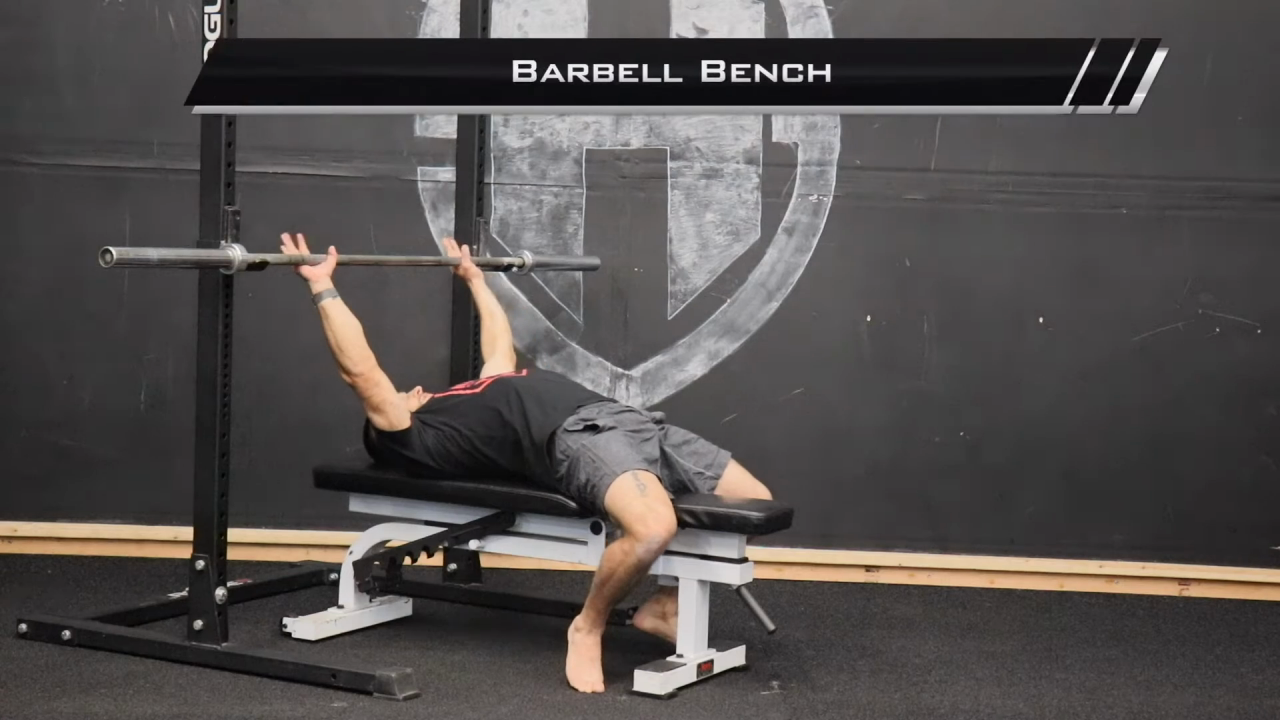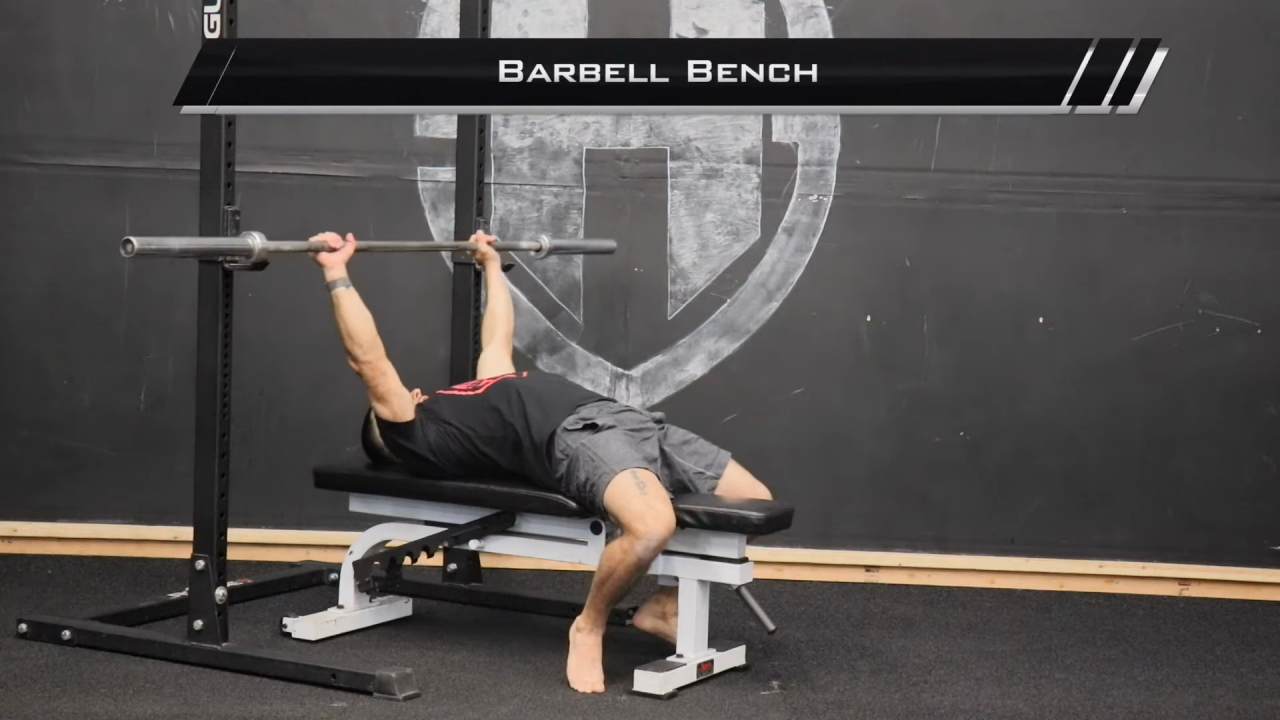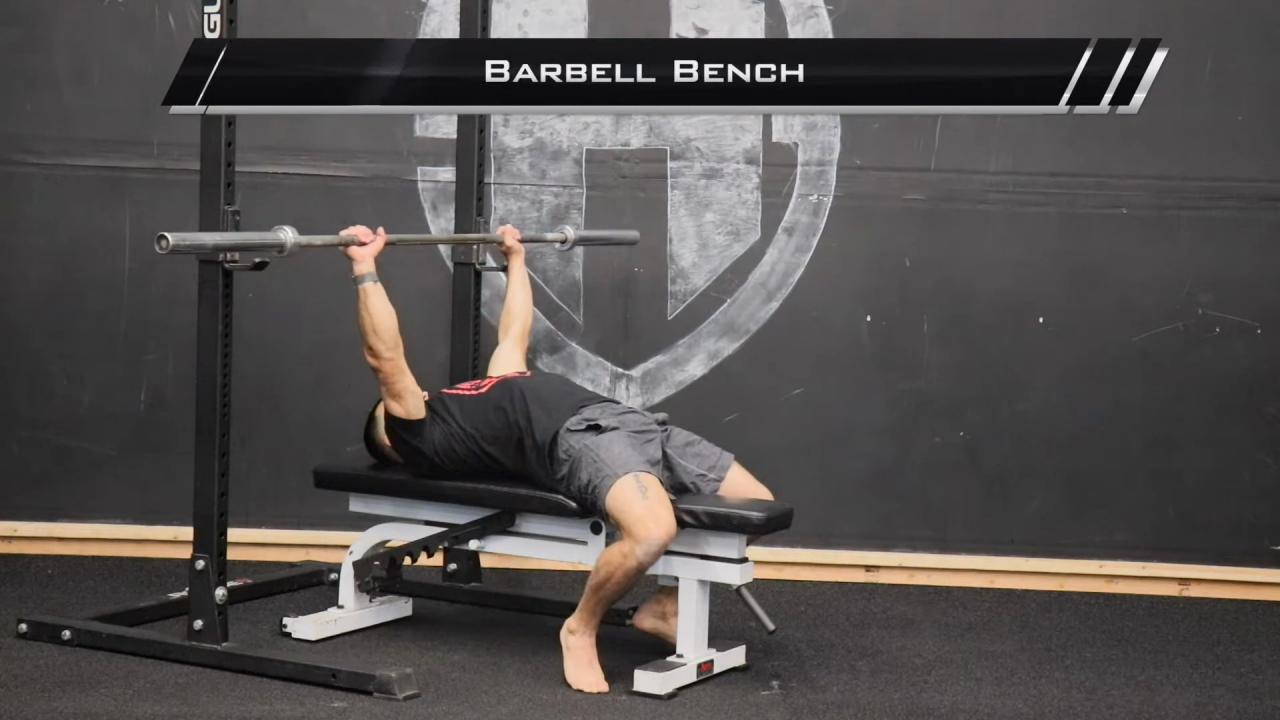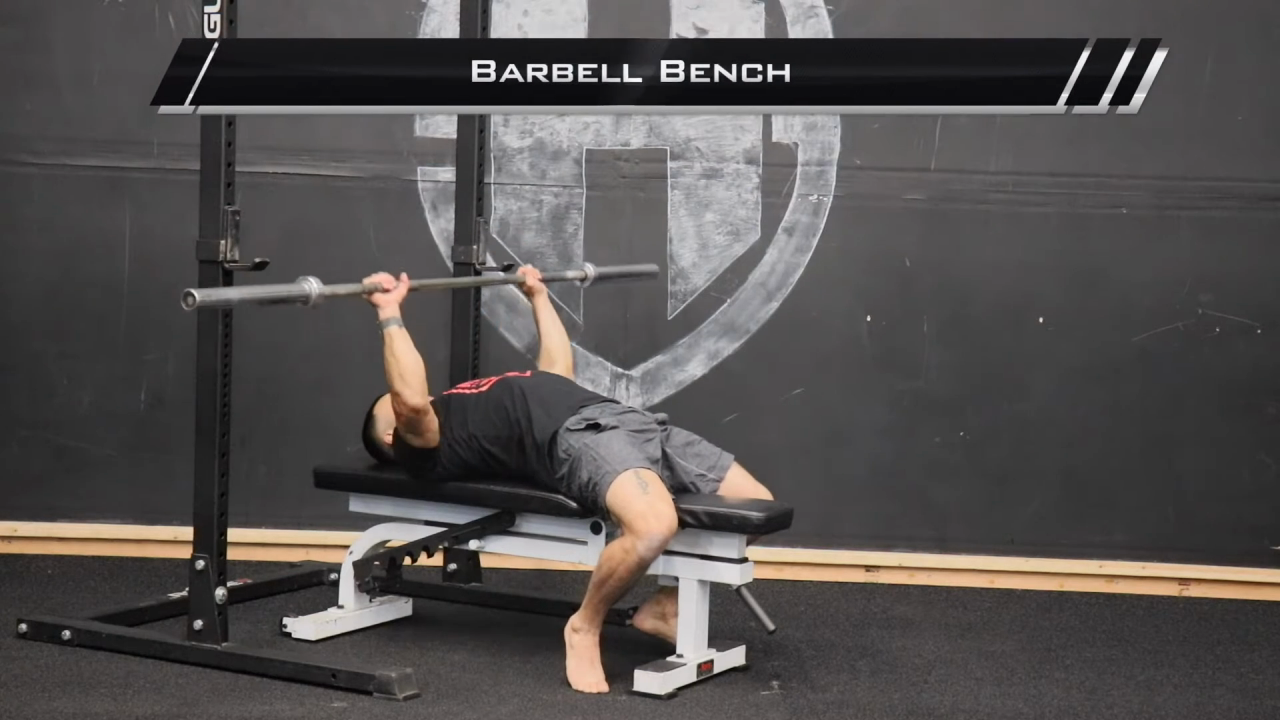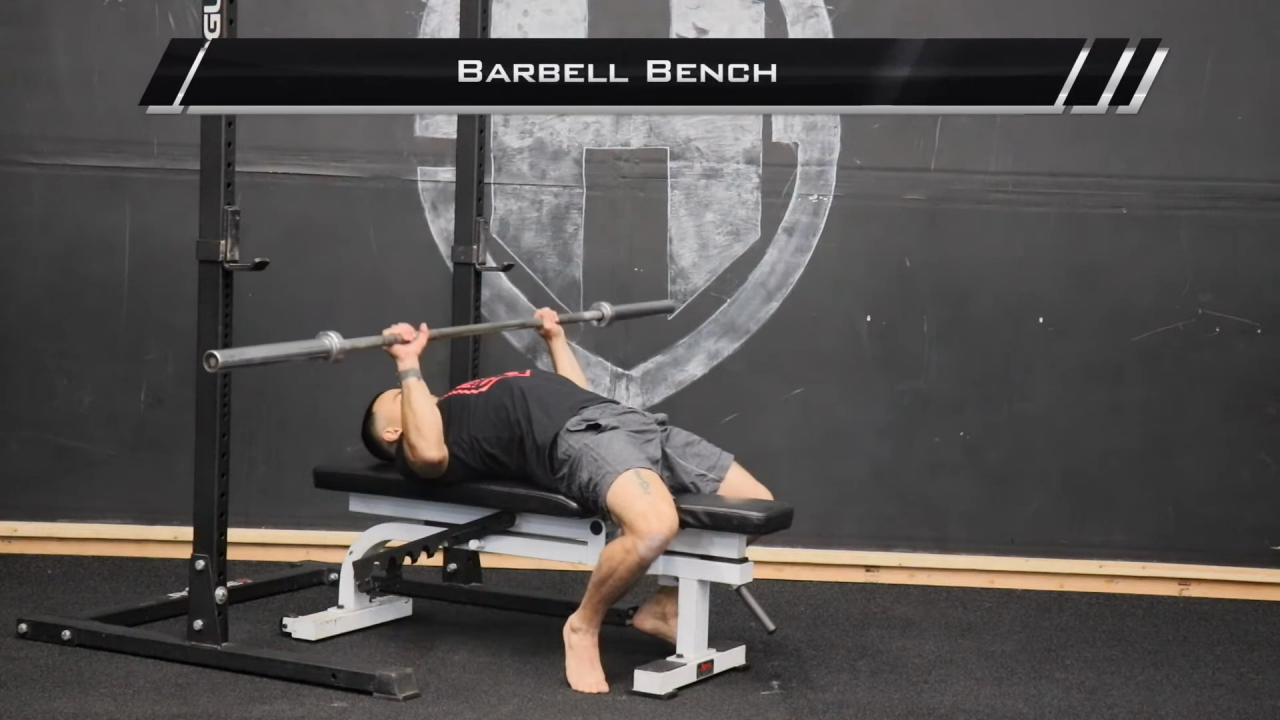
dt=0.5s
person 1, frame 1
left shoulder: (471, 403)
right shoulder: (420, 439)
left elbow: (501, 348)
right elbow: (362, 372)
left wrist: (474, 278)
right wrist: (322, 286)
left knee: (754, 507)
right knee: (653, 528)
left ankle: (665, 606)
right ankle: (588, 627)
person 1, frame 2
left shoulder: (472, 402)
right shoulder: (420, 439)
left elbow: (498, 338)
right elbow: (368, 360)
left wrist: (490, 263)
right wrist: (336, 274)
left knee: (754, 505)
right knee: (652, 526)
left ankle: (665, 605)
right ankle: (589, 627)
person 1, frame 3
left shoulder: (477, 405)
right shoulder: (425, 438)
left elbow: (514, 336)
right elbow: (385, 356)
left wrist: (515, 259)
right wrist: (365, 267)
right knee: (652, 532)
left ankle: (666, 606)
right ankle: (581, 628)
person 1, frame 4
left shoulder: (477, 412)
right shoulder: (427, 447)
left elbow: (558, 367)
right elbow: (410, 399)
left wrist: (538, 296)
right wrist: (389, 314)
right knee: (653, 526)
left ankle: (665, 606)
right ankle: (584, 627)
person 1, frame 5
left shoulder: (472, 406)
right shoulder: (418, 440)
left elbow: (575, 395)
right elbow: (430, 454)
left wrist: (556, 339)
right wrist: (407, 364)
right knee: (654, 526)
left ankle: (665, 606)
right ankle: (584, 626)
